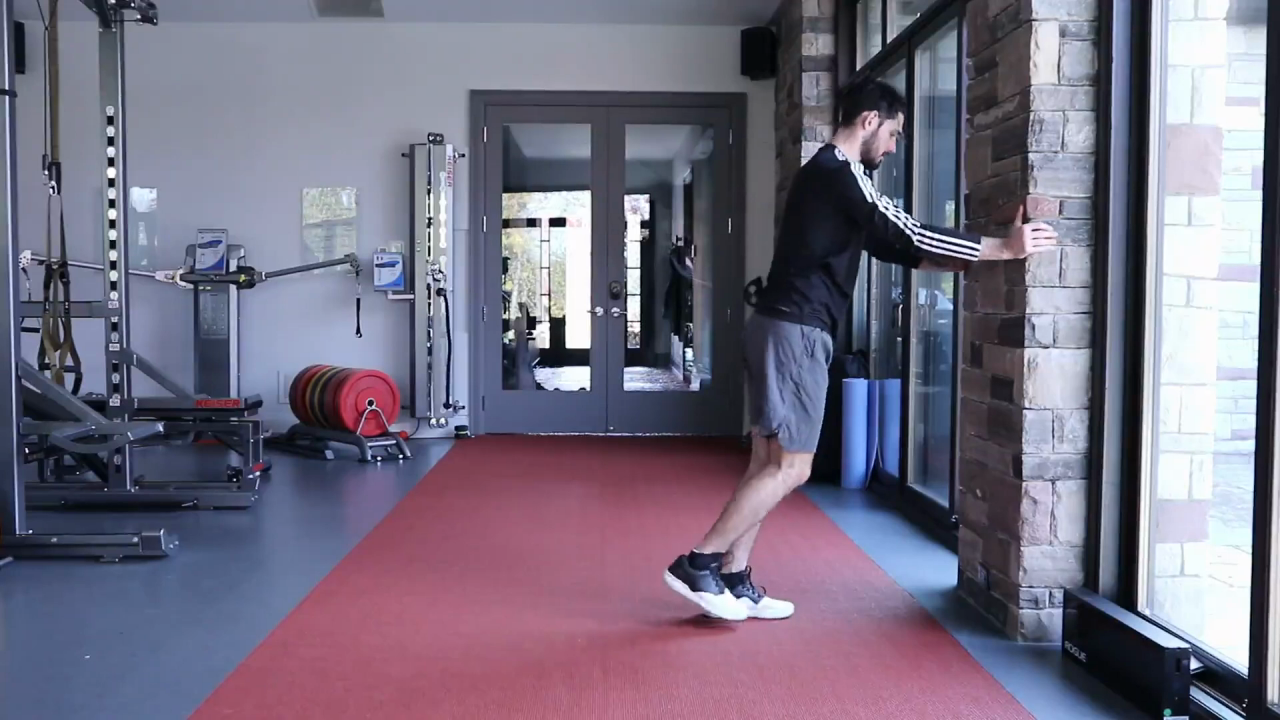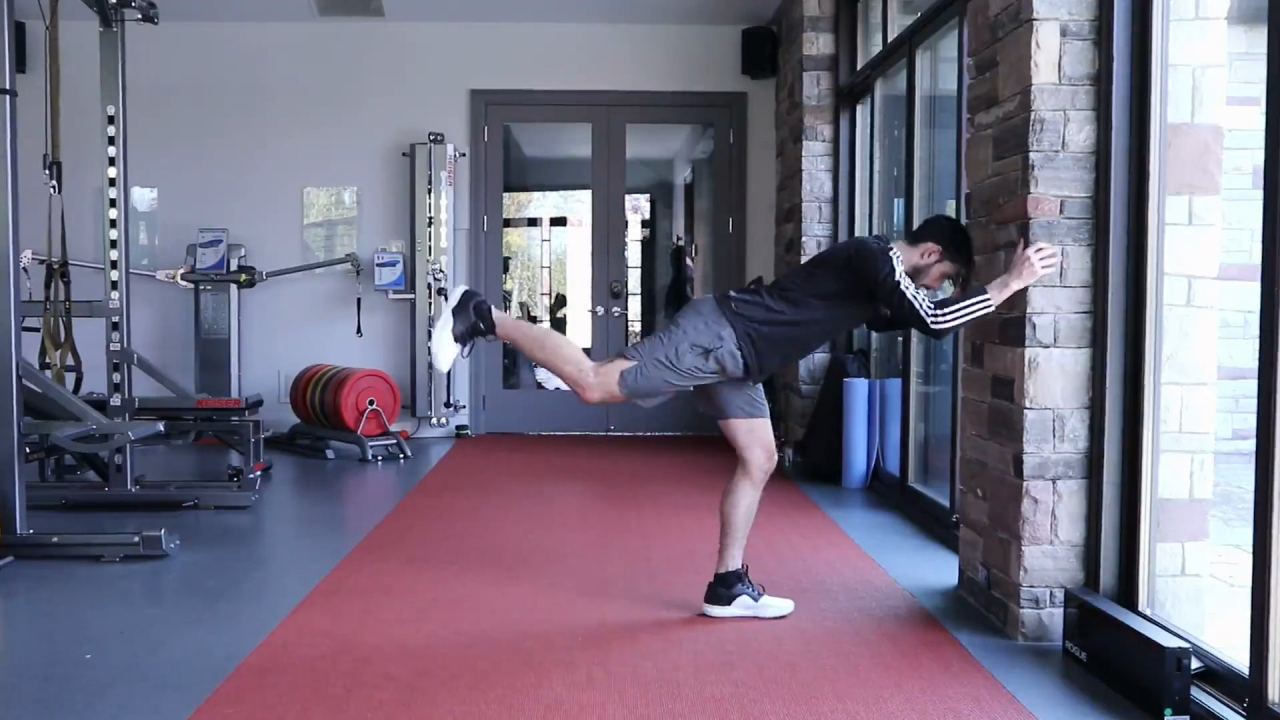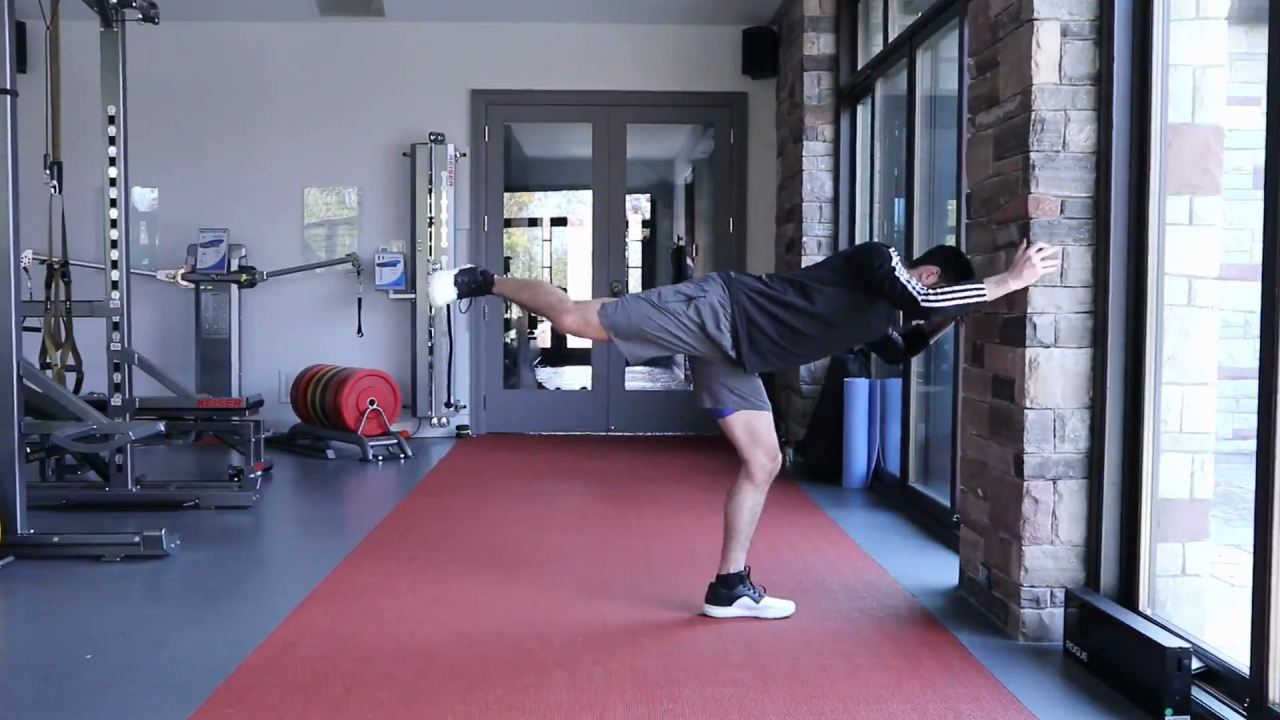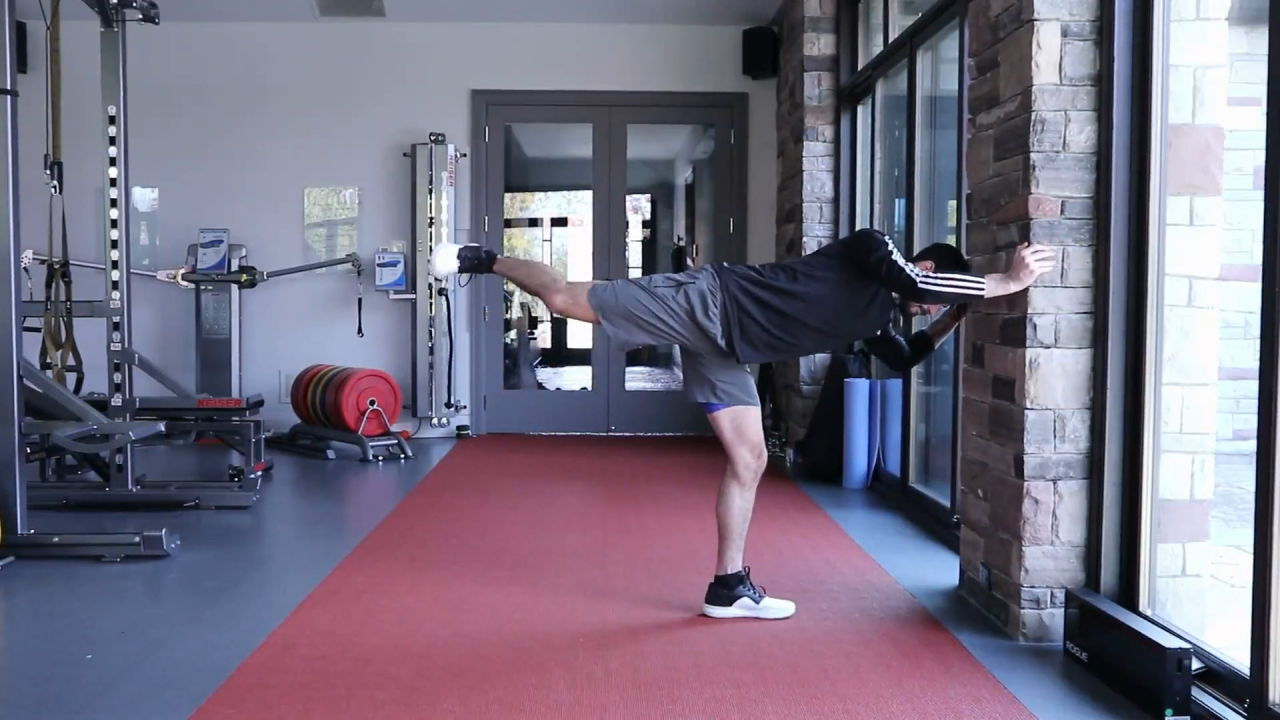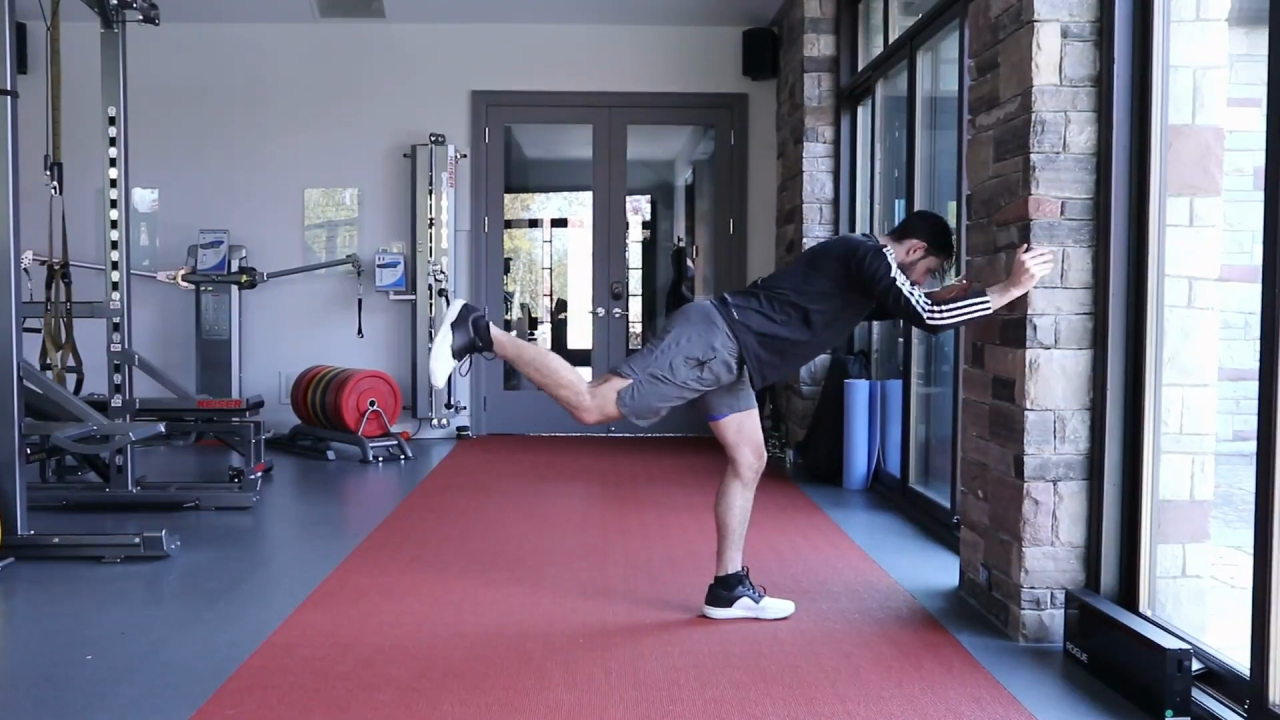
dt=0.7s
person 1, frame 1
left shoulder: (830, 175)
right shoulder: (838, 172)
left elbow: (890, 246)
right elbow: (909, 235)
left wrist: (969, 260)
right wrist: (1002, 248)
left hip: (785, 329)
right hip: (795, 332)
left knee: (768, 462)
right knee: (790, 467)
left ankle: (731, 579)
right ankle: (697, 564)
person 1, frame 2
left shoulder: (876, 276)
right shoulder: (877, 260)
left elbow: (906, 318)
right elbow: (933, 322)
left wrist: (967, 296)
right wrist: (1011, 281)
left hip: (729, 357)
right hip: (713, 337)
left knee: (759, 461)
right knee: (593, 384)
left ankle: (727, 586)
right ankle: (480, 318)
person 1, frame 3
left shoulder: (880, 309)
right shoulder: (878, 260)
left elbow: (902, 349)
right elbow: (926, 302)
left wrist: (939, 322)
right wrist: (1010, 280)
left hip: (731, 352)
right hip: (711, 311)
left knee: (763, 462)
right knee: (576, 319)
left ankle: (730, 586)
right ankle: (484, 282)
person 1, frame 4
left shoulder: (877, 309)
right shoulder: (873, 246)
left elbow: (905, 356)
right elbow: (924, 285)
left wrist: (956, 317)
right wrist: (1008, 282)
left hip: (724, 345)
right hip: (704, 303)
left knee: (749, 460)
right knee: (566, 297)
left ankle: (730, 587)
right ankle: (486, 260)
person 1, frame 5
left shoulder: (857, 261)
right shoulder: (869, 255)
left elbow: (890, 309)
right elbow: (928, 319)
left wrist: (944, 297)
right wrist: (1010, 289)
left hip: (721, 348)
right hip: (712, 340)
left knee: (749, 461)
right knee: (589, 403)
left ankle: (728, 587)
right ankle: (479, 332)
